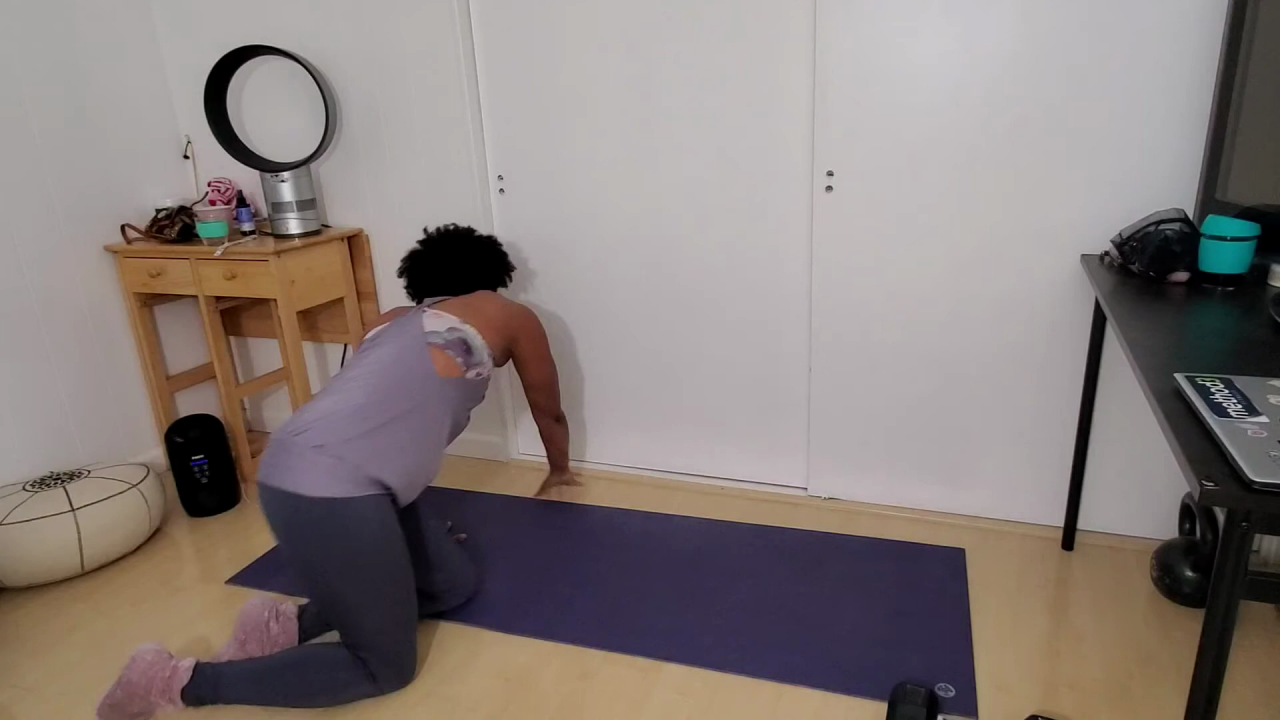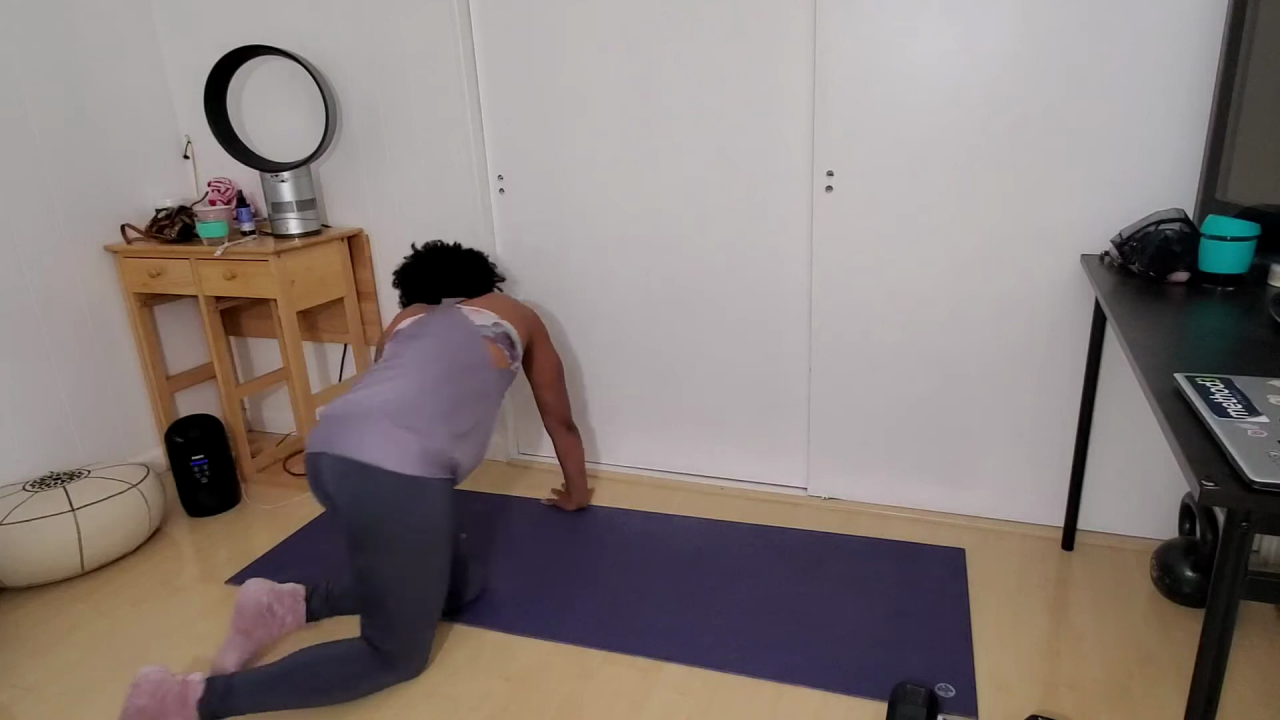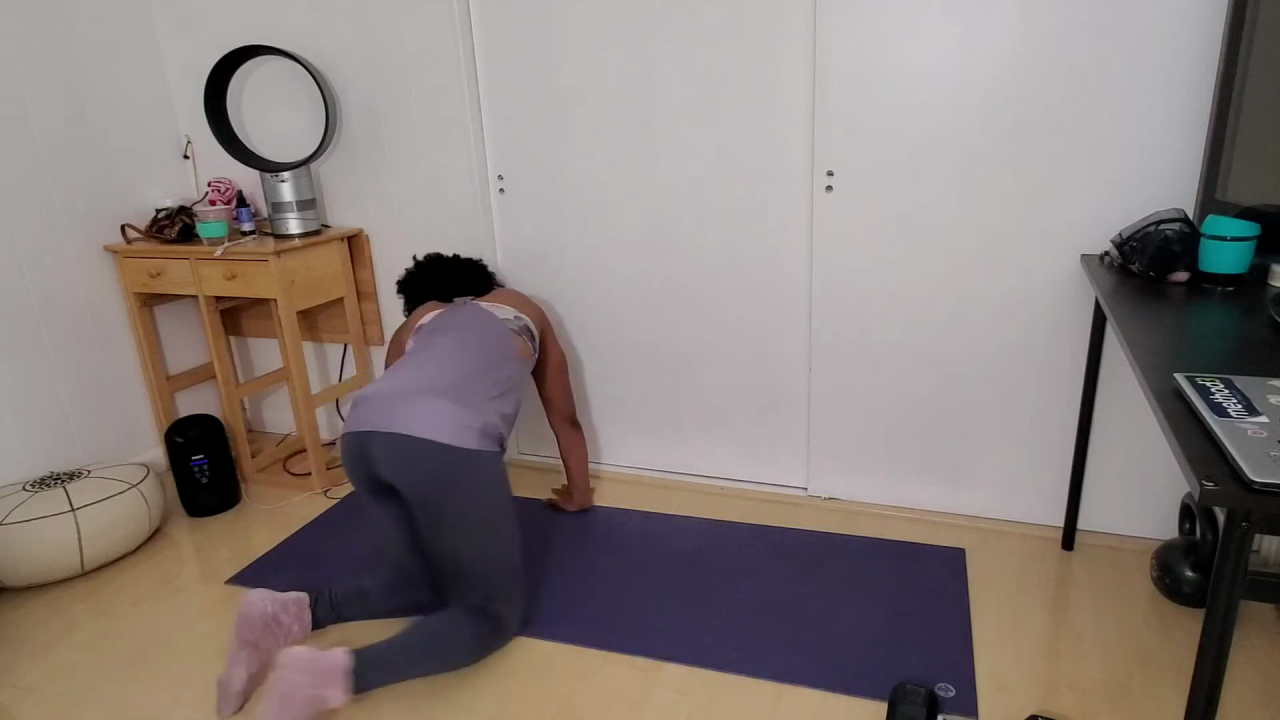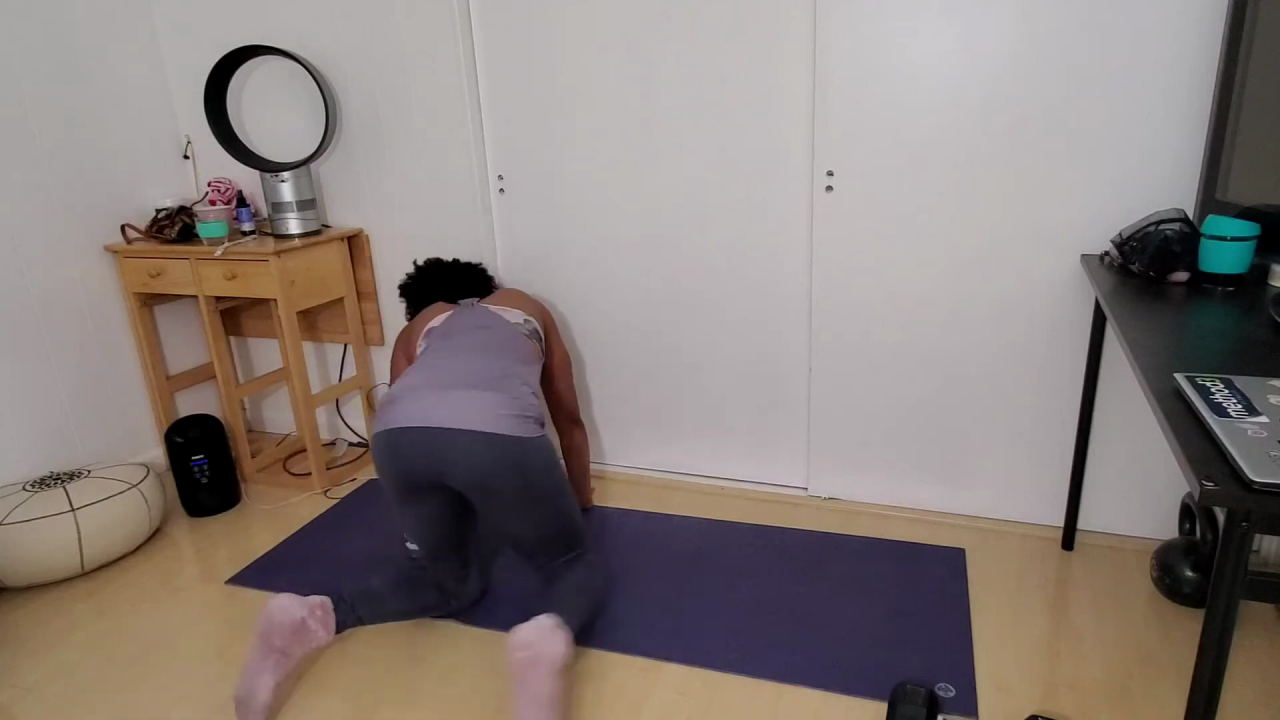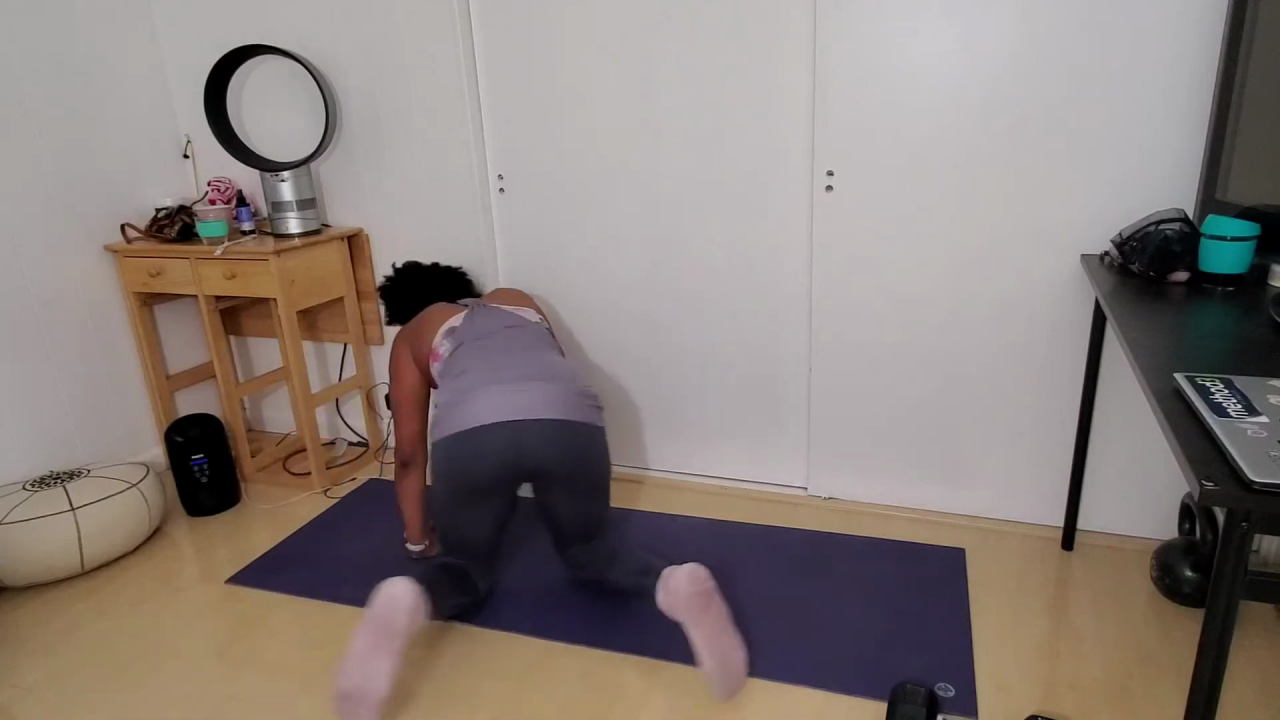
dt=0.2s
person 1, frame 1
left shoulder: (392, 320)
right shoulder: (508, 315)
right elbow: (549, 412)
left wrist: (420, 533)
right wrist: (560, 470)
left hip: (293, 466)
right hip: (332, 493)
left knee: (454, 584)
right knee: (384, 667)
left ankle: (288, 621)
person 1, frame 2
left shoulder: (401, 322)
right shoulder: (516, 316)
right elbow: (560, 418)
right wrist: (576, 489)
left hip: (328, 449)
right hip: (396, 467)
left knee: (456, 585)
right knee: (396, 654)
left ankle: (292, 603)
person 1, frame 3
left shoulder: (412, 324)
right shoulder: (523, 309)
right elbow: (565, 417)
left wrist: (415, 524)
right wrist: (579, 492)
left hip: (363, 431)
right hip: (451, 440)
left knee: (442, 580)
right knee: (491, 615)
left ankle: (290, 612)
right ankle: (334, 674)
person 1, frame 4
left shoulder: (416, 328)
right shoulder: (528, 307)
right elbow: (569, 414)
left wrist: (421, 534)
right wrist: (580, 493)
left hip: (401, 431)
right hip: (500, 435)
left knee: (451, 583)
right knee: (576, 566)
left ankle: (309, 618)
right ankle: (548, 640)
person 1, frame 5
left shoulder: (410, 337)
right shoulder: (520, 301)
left elbow: (407, 455)
left wrist: (417, 536)
right wrist: (559, 491)
left hip: (469, 429)
right hip: (569, 418)
left knee: (460, 570)
right knee: (588, 551)
left ankle: (408, 602)
right ankle: (676, 585)
